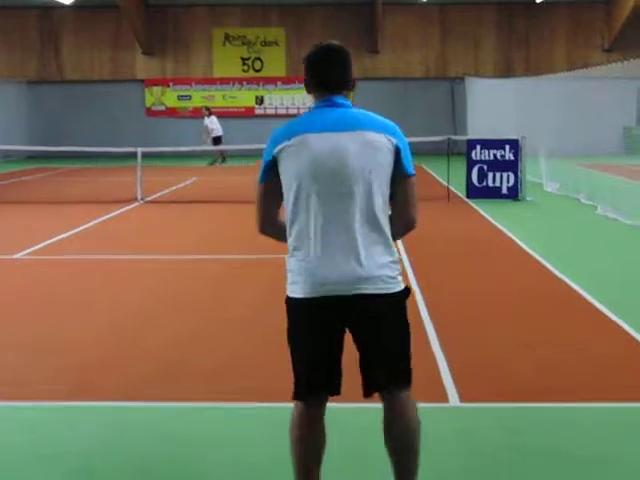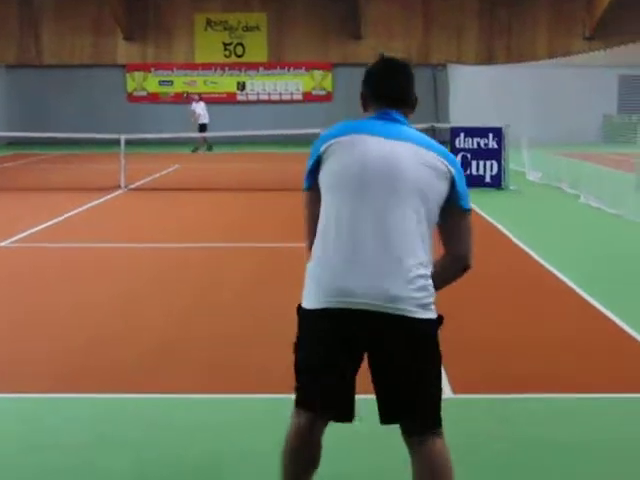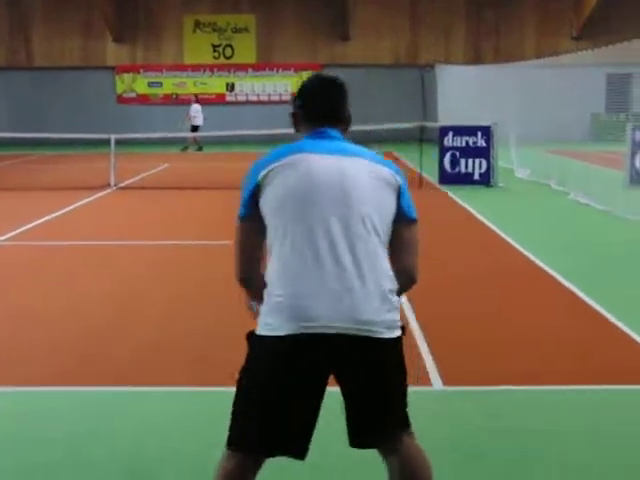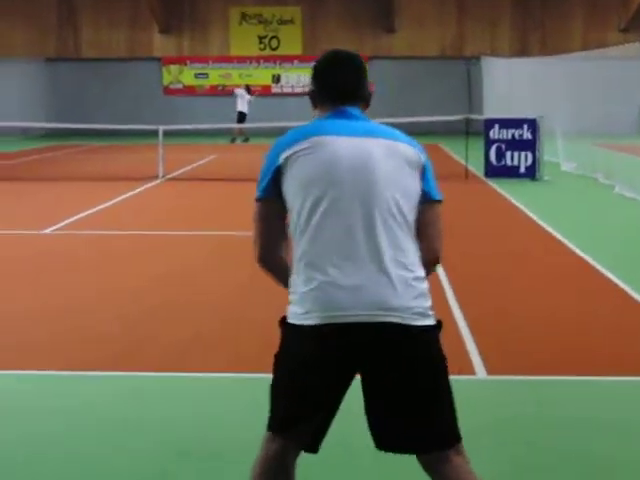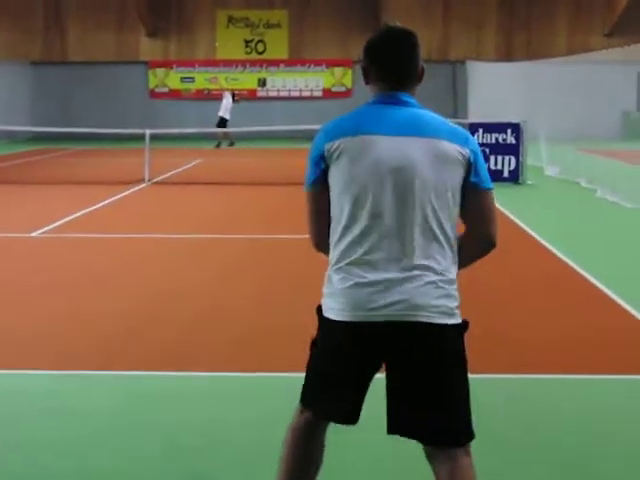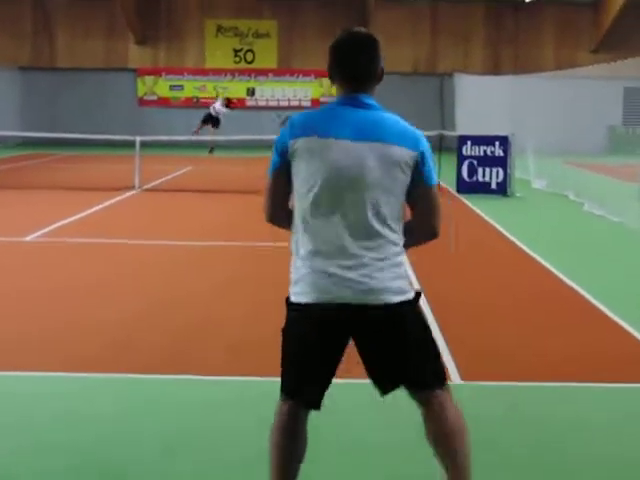
dt=0.4s
person 1, frame 1
left shoulder: (284, 139)
right shoulder: (387, 132)
left elbow: (266, 224)
right elbow: (407, 218)
left hip: (310, 288)
right hip: (379, 284)
left knee: (309, 403)
right knee: (397, 393)
person 1, frame 2
left shoulder: (330, 142)
right shoulder: (443, 159)
right elbow: (461, 257)
left hip: (327, 301)
right hip: (407, 308)
left knee: (309, 416)
right knee: (423, 434)
person 1, frame 3
left shoulder: (270, 166)
right shoulder: (387, 171)
left elbow: (245, 271)
right elbow: (407, 272)
left hip: (286, 327)
right hip: (374, 327)
right knee: (395, 439)
person 1, frame 4
left shoulder: (288, 149)
right shoulder: (411, 150)
left elbow: (266, 253)
right elbow: (431, 251)
left hip: (318, 317)
right hip: (405, 316)
left knee: (282, 442)
person 1, frame 5
left shoulder: (332, 137)
right shoulder: (459, 141)
left elbow: (320, 235)
right elbow: (484, 238)
left hip: (348, 308)
right hip: (430, 313)
left knee: (312, 416)
person 1, frame 6
left shoulder: (296, 131)
right shoulder: (409, 139)
left elbow: (274, 214)
right elbow: (429, 227)
left hip: (313, 293)
right hip: (386, 293)
left knee: (294, 402)
right knee: (433, 394)
